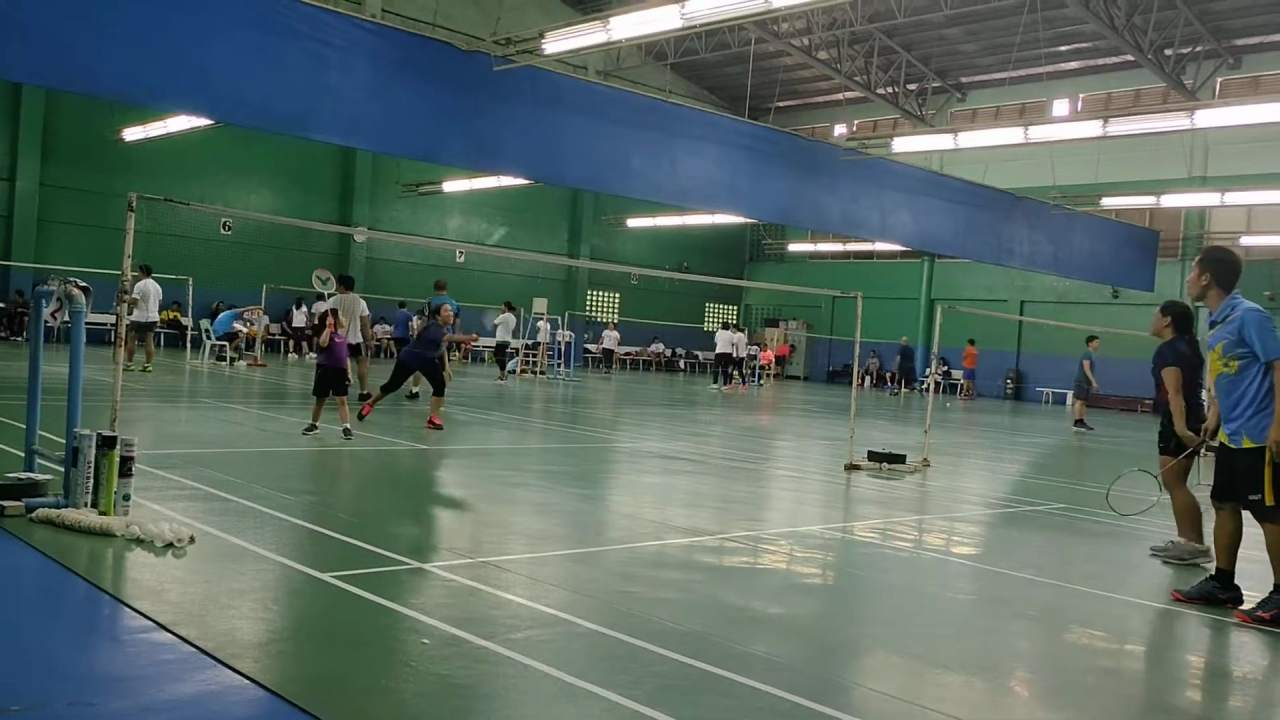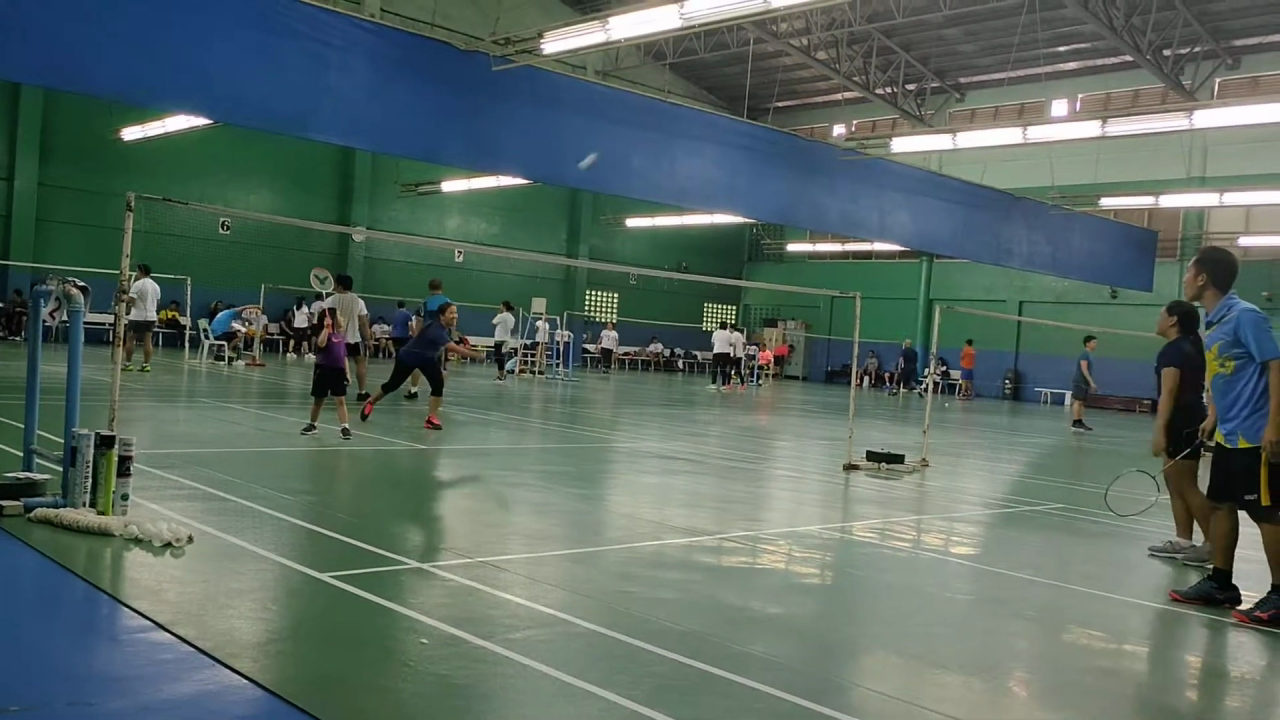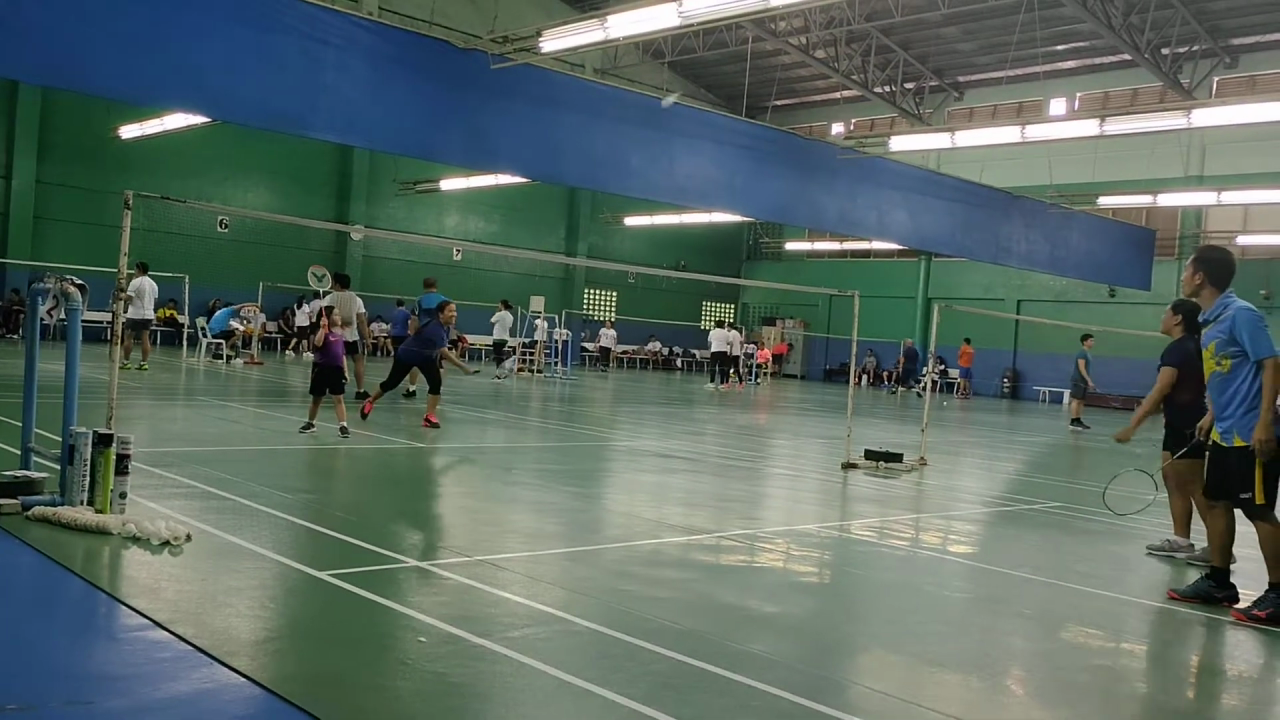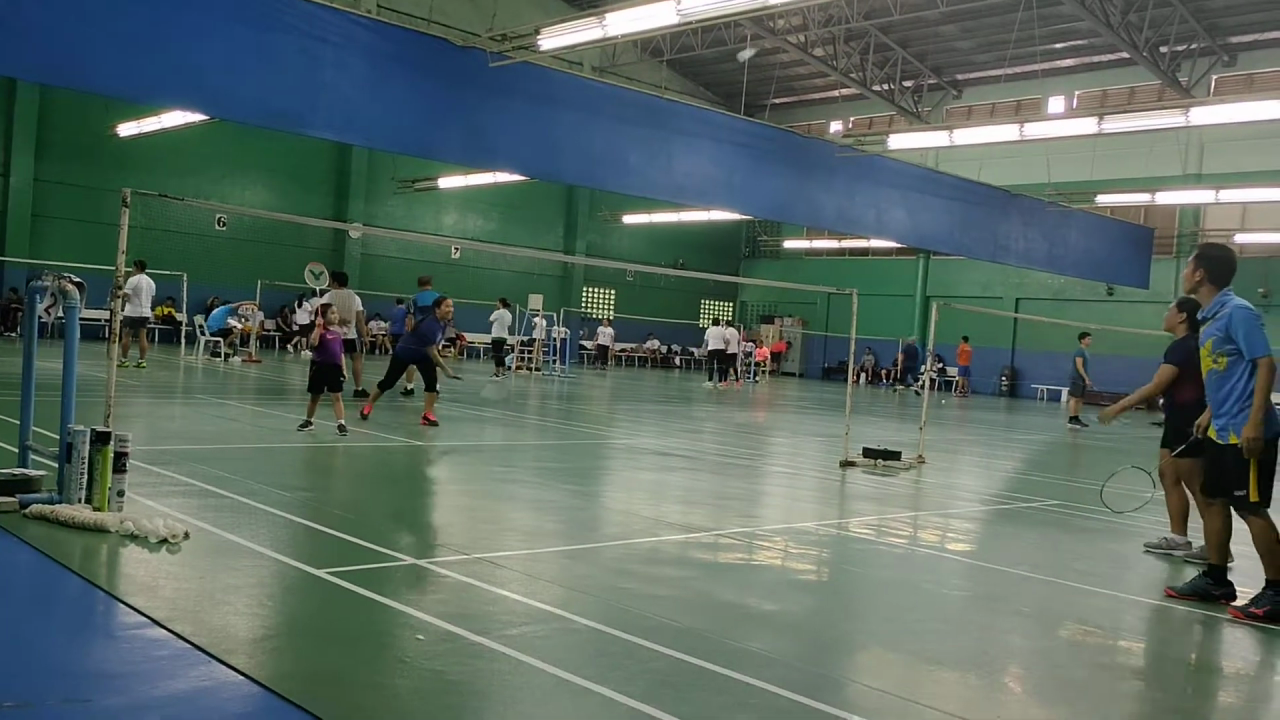
dt=0.1s
person 1, frame 1
left shoulder: (1249, 315)
right shoulder: (1215, 322)
right wrist: (1215, 416)
right hip: (1232, 435)
right knee: (1224, 505)
right ankle: (1223, 583)
person 1, frame 2
left shoulder: (1245, 316)
right shoulder: (1212, 322)
right wrist: (1213, 416)
right hip: (1228, 436)
right knee: (1220, 505)
right ankle: (1220, 583)
person 1, frame 3
left shoulder: (1241, 314)
right shoulder: (1209, 321)
right wrist: (1211, 415)
right hip: (1224, 434)
right knee: (1216, 503)
right ankle: (1218, 582)
person 1, frame 4
left shoulder: (1239, 312)
right shoulder: (1208, 318)
right wrist: (1209, 414)
left hip: (1247, 432)
right hip: (1221, 432)
right knee: (1213, 501)
right ankle: (1215, 580)
person 2, frame 1
left shoulder: (1168, 350)
right shoulder: (1186, 348)
left elbow: (1174, 392)
left wrist: (1180, 426)
left hip: (1178, 425)
right hip: (1190, 423)
left knee: (1174, 484)
right knee: (1177, 484)
left ankle: (1196, 546)
right ankle: (1187, 542)
person 2, frame 2
left shoulder: (1172, 350)
right shoulder: (1189, 348)
left elbow: (1168, 394)
left wrist: (1159, 432)
left hip: (1182, 425)
right hip: (1189, 424)
left knee: (1186, 486)
right knee: (1175, 483)
left ankle: (1211, 547)
right ankle: (1184, 541)
person 2, frame 3
left shoulder: (1178, 349)
right shoulder: (1191, 347)
left elbow: (1160, 391)
left wrist: (1132, 425)
left hip: (1185, 426)
right hip: (1188, 423)
left knee: (1193, 487)
right knee: (1173, 481)
right ankle: (1181, 541)
person 2, frame 4
left shoulder: (1183, 347)
right shoulder: (1188, 346)
left elbow: (1155, 387)
left wrist: (1117, 408)
right wrist: (1170, 414)
left hip: (1188, 425)
right hip: (1180, 422)
left knee: (1196, 485)
right knee: (1169, 477)
right ankle: (1178, 538)
